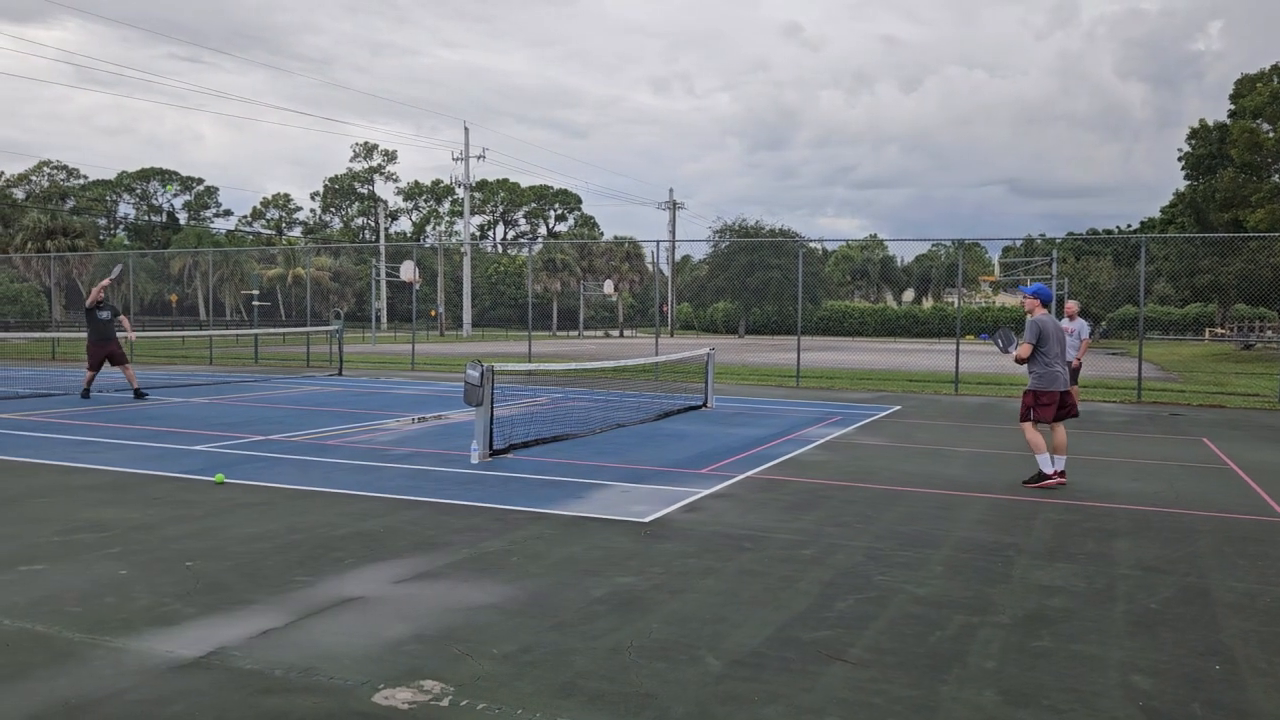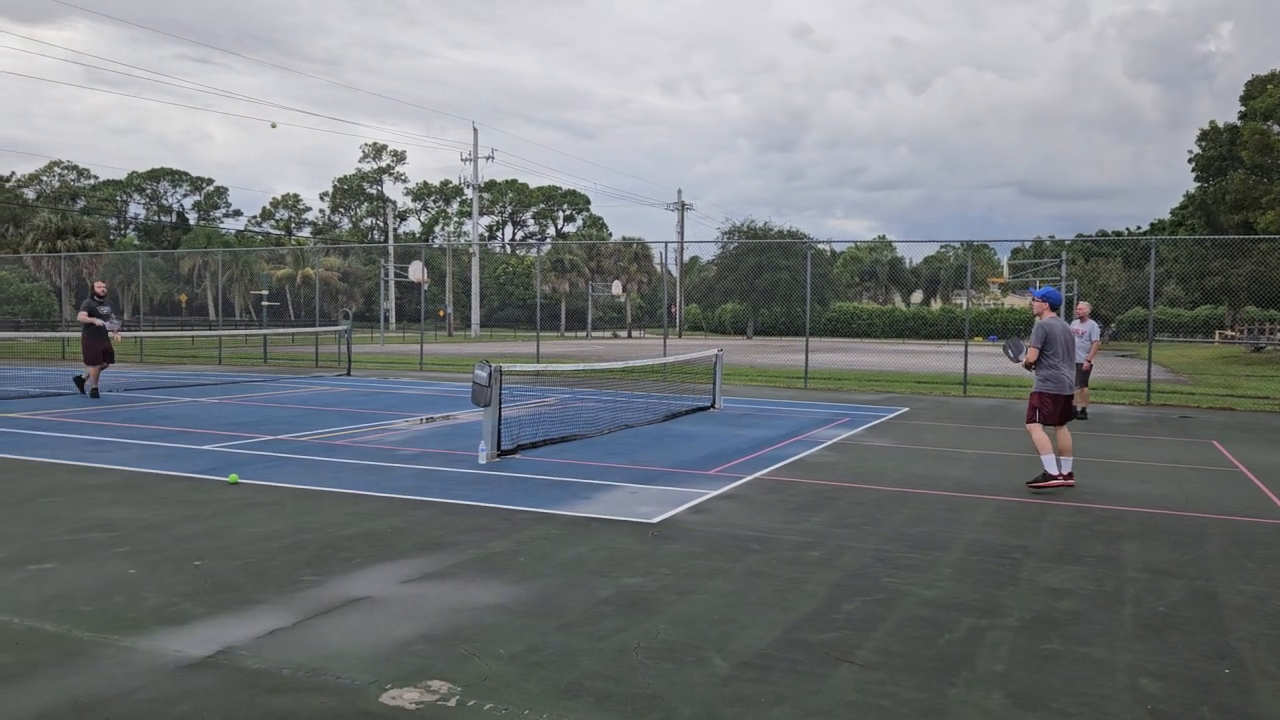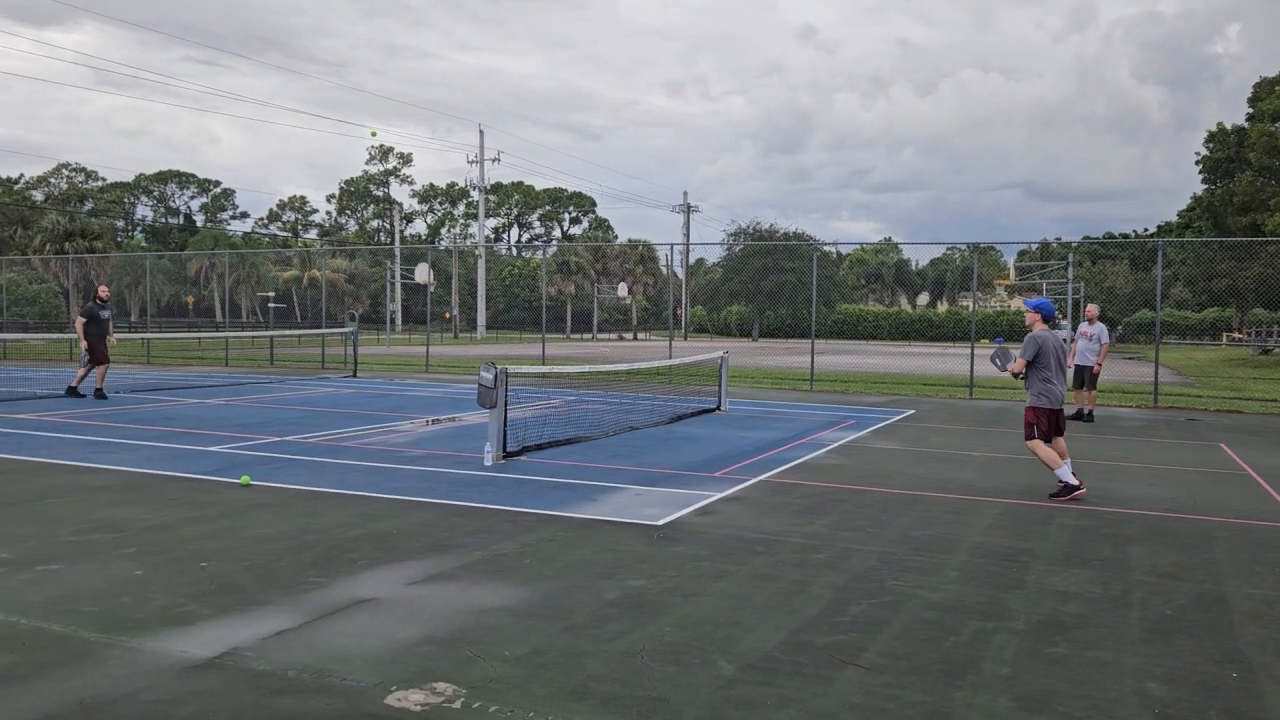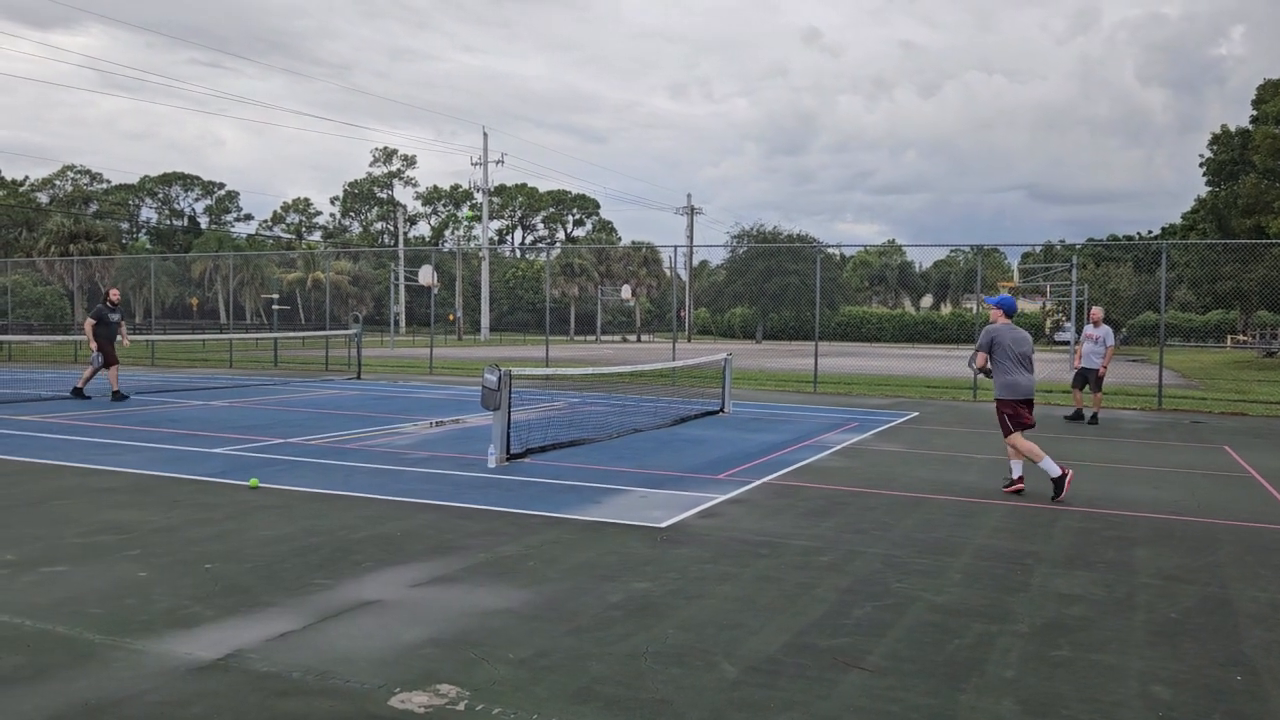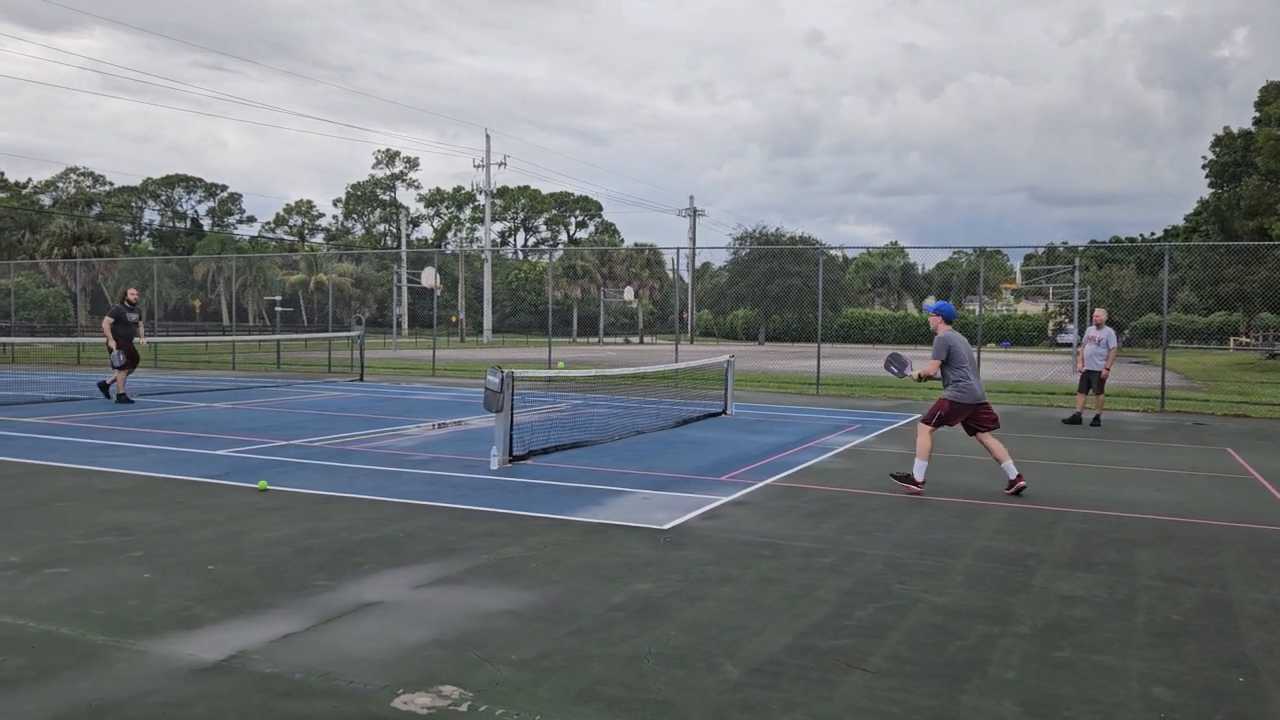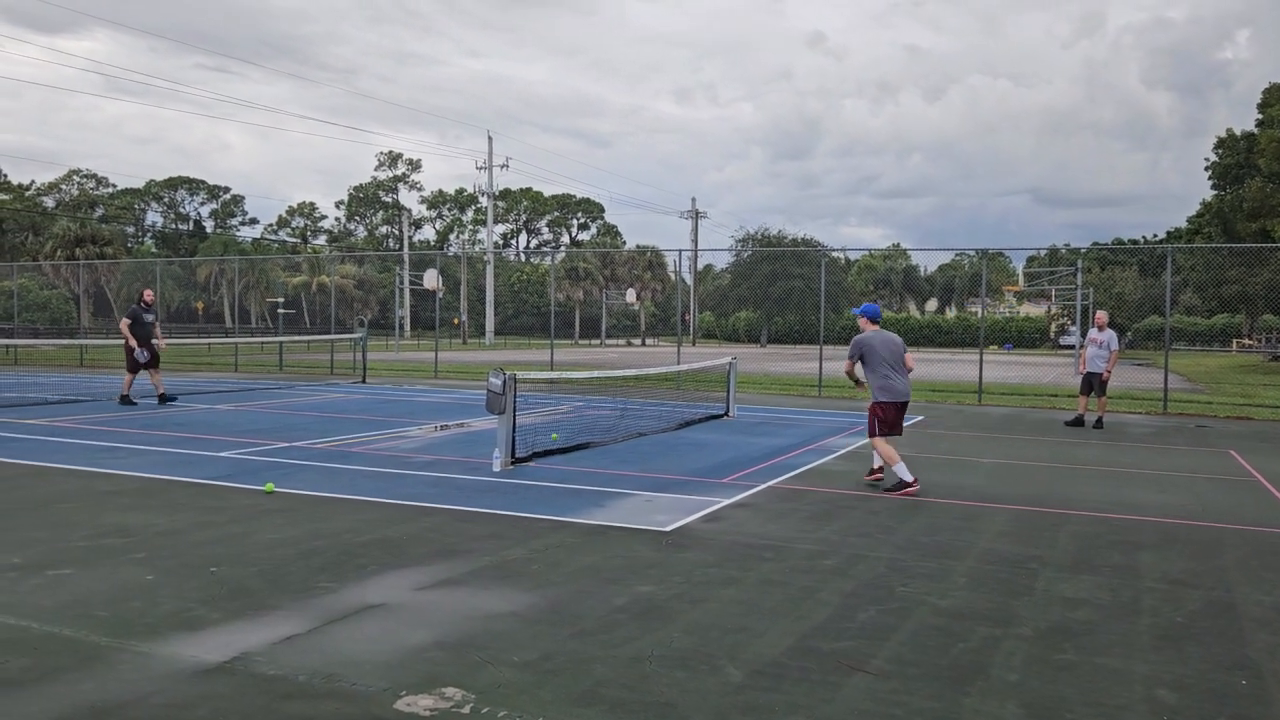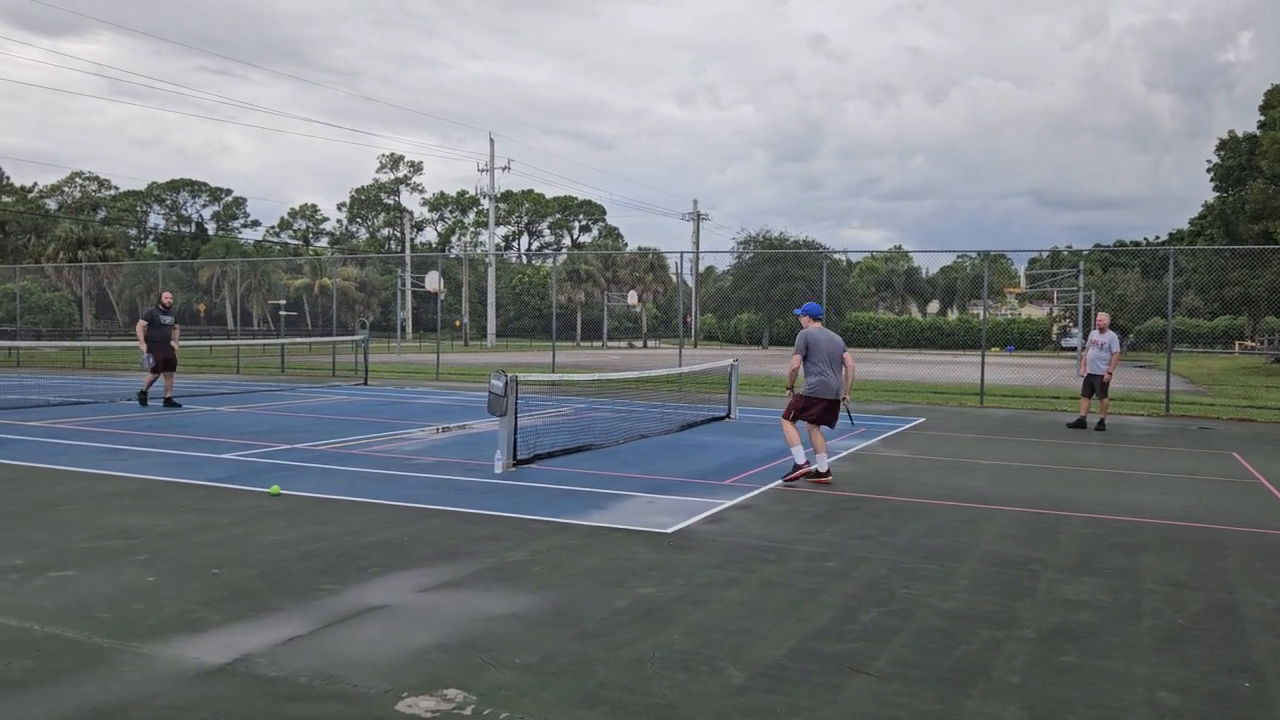
dt=0.3s
person 1, frame 1
left shoulder: (1034, 322)
right shoulder: (1055, 323)
left elbow: (1024, 353)
left wrist: (1016, 357)
right wrist: (1023, 357)
left hip: (1042, 383)
right hip: (1061, 381)
left knee: (1028, 425)
right knee: (1057, 425)
left ankle: (1046, 472)
right ankle: (1059, 471)
person 1, frame 2
left shoulder: (1042, 326)
right shoulder: (1066, 326)
left elbow: (1031, 358)
left wrist: (1026, 363)
right wrist: (1037, 363)
left hip: (1048, 385)
right hip: (1066, 384)
left knee: (1034, 426)
right knee: (1061, 427)
left ankle: (1052, 473)
right ankle: (1067, 473)
person 1, frame 3
left shoulder: (1034, 338)
right shoulder: (1057, 339)
left elbow: (1016, 368)
left wrist: (1017, 371)
right wrist: (1027, 372)
left hip: (1040, 399)
right hip: (1056, 397)
left knee: (1035, 443)
right knee: (1054, 437)
left ankle: (1073, 484)
right ankle: (1067, 473)
person 1, frame 4
left shoulder: (990, 331)
right shoulder: (1025, 335)
left elbow: (979, 363)
left wrist: (990, 370)
left hip: (1008, 392)
right hip: (1027, 390)
left knee: (1014, 439)
right knee: (1012, 435)
left ankle: (1058, 474)
right ankle: (1017, 478)
person 1, frame 5
left shoulder: (942, 339)
right shoulder: (959, 338)
left elbow: (931, 371)
left wrist: (918, 375)
right wrist: (923, 374)
left hip: (959, 395)
right hip: (976, 395)
left knee: (924, 429)
right knee: (985, 436)
left ankle: (917, 478)
right ankle: (1015, 477)
person 1, frame 6
left shoulder: (860, 340)
right shoulder: (896, 338)
left elbow: (848, 369)
right elbow: (910, 366)
left wrist: (857, 381)
left hip: (885, 395)
right hip: (903, 393)
left knee: (877, 439)
right knee: (881, 432)
left ankle: (909, 481)
right ankle: (878, 468)
person 1, frame 7
left shoulder: (805, 334)
right shoulder: (836, 338)
left elbow: (794, 366)
right elbow: (850, 366)
left wrist: (789, 387)
right wrist: (845, 392)
left hip: (815, 391)
right hip: (833, 391)
left knee: (787, 422)
right knee: (813, 427)
left ankle: (801, 463)
right ankle: (823, 471)
